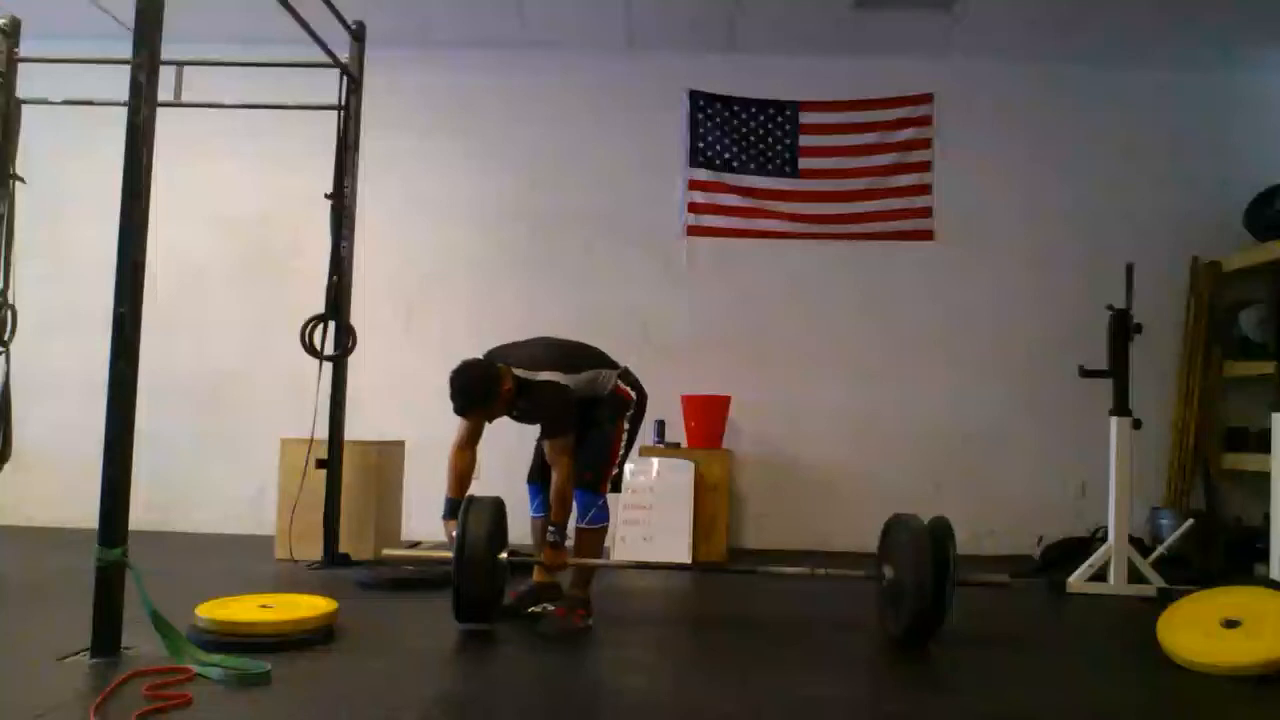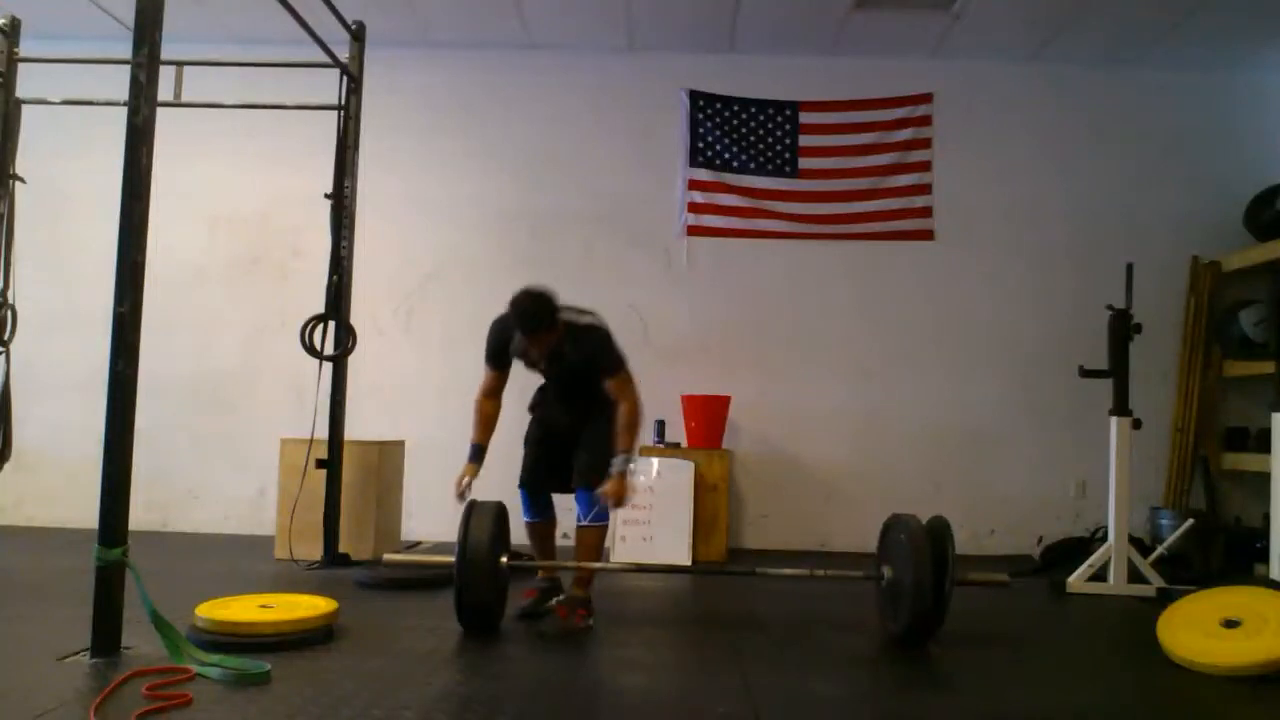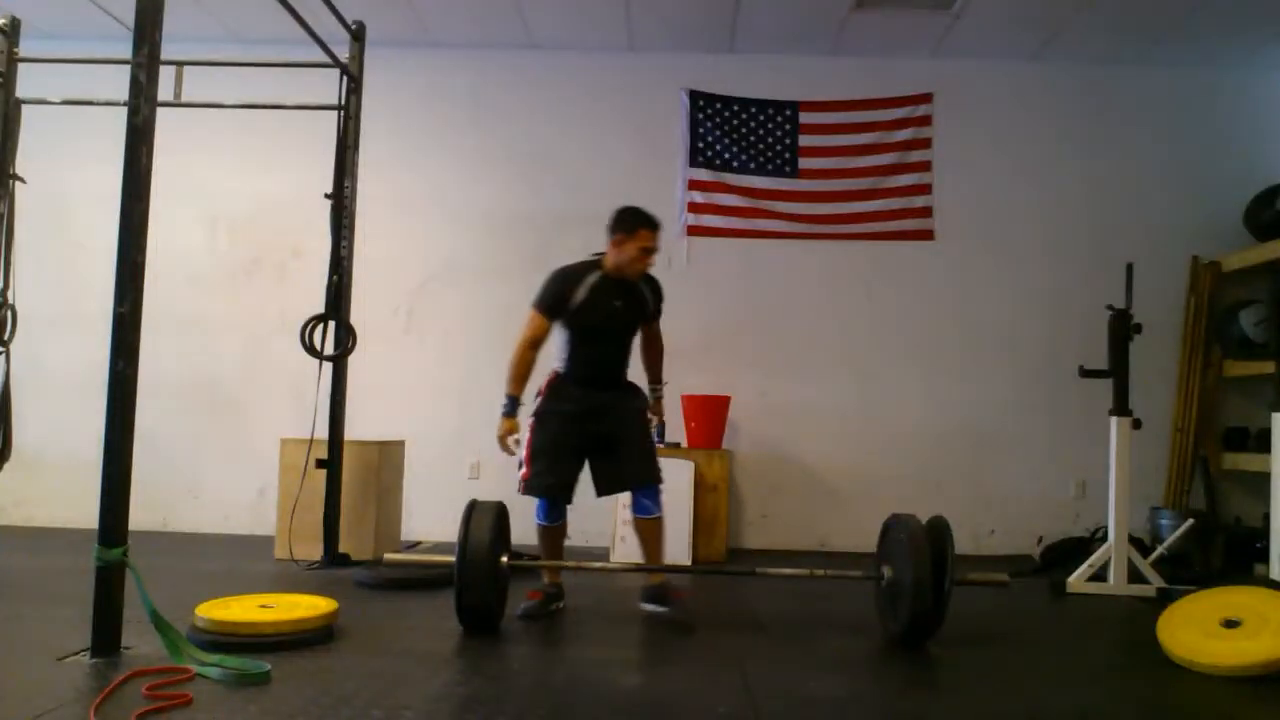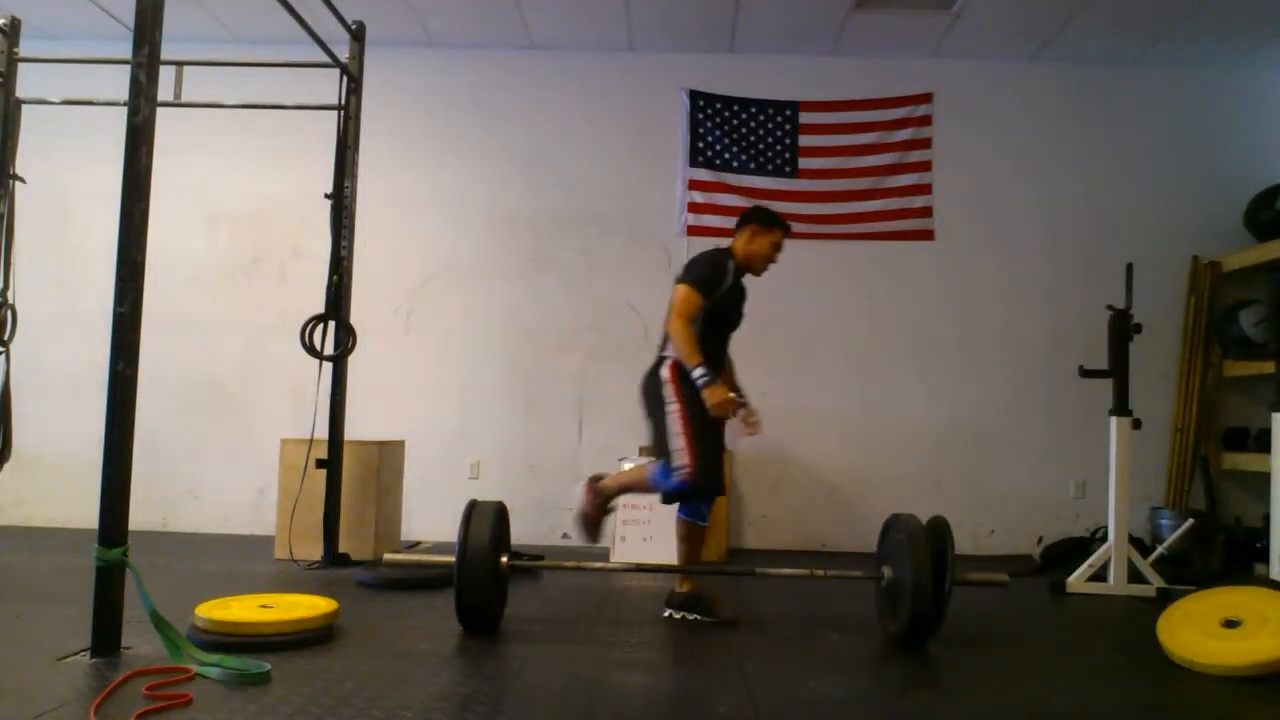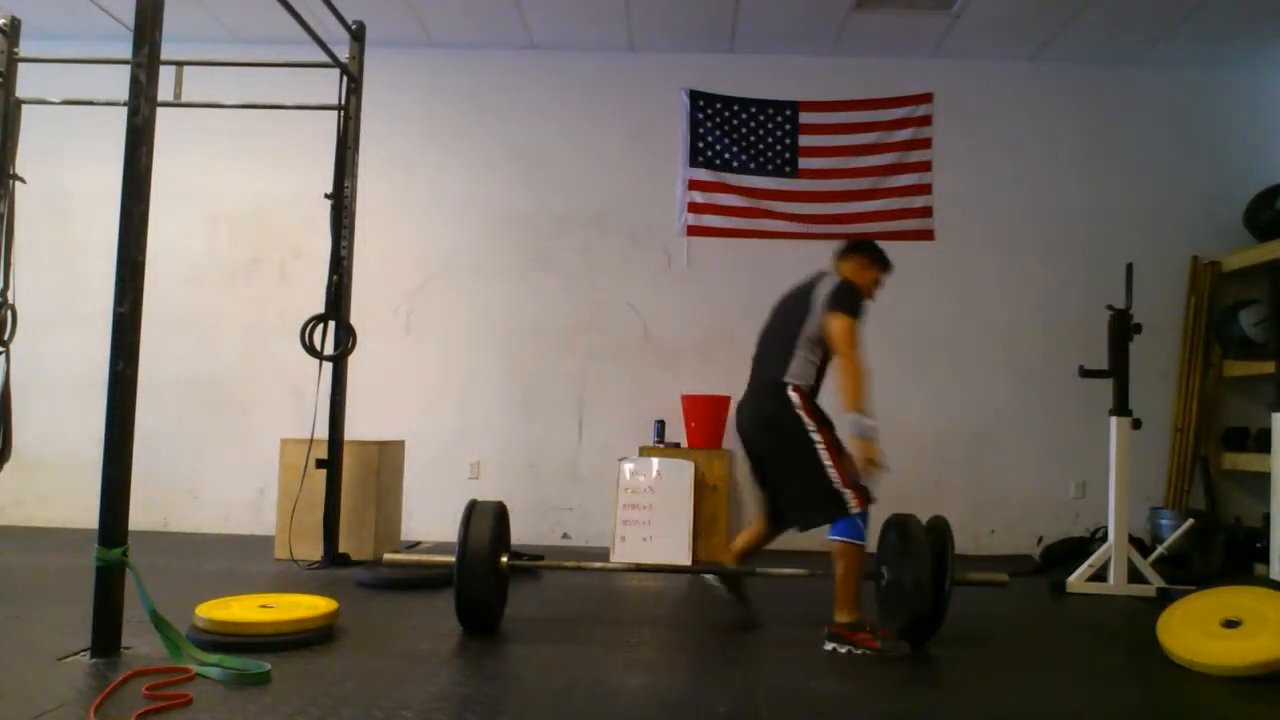
dt=0.5s
person 1, frame 1
left shoulder: (547, 391)
right shoulder: (483, 377)
left elbow: (561, 468)
right elbow: (463, 446)
left wrist: (556, 539)
right wrist: (451, 513)
left hip: (615, 399)
right hip: (578, 399)
left knee: (588, 487)
right knee: (538, 483)
left ankle: (578, 599)
right ankle: (544, 585)
person 1, frame 2
left shoulder: (588, 335)
right shoulder: (503, 331)
left elbow: (626, 402)
right elbow: (489, 394)
left wrist: (619, 469)
right wrist: (475, 458)
left hip: (598, 402)
right hip: (557, 400)
left knee: (590, 491)
right knee: (532, 486)
left ankle: (579, 598)
right ankle: (550, 582)
person 1, frame 3
left shoulder: (647, 290)
right shoulder: (569, 281)
left elbow: (652, 340)
right elbow: (529, 344)
left wrist: (656, 393)
right wrist: (510, 409)
left hip: (619, 396)
right hip: (566, 395)
left knee: (645, 484)
right knee: (550, 493)
left ankle: (656, 584)
right ankle: (551, 586)
person 1, frame 4
left shoulder: (735, 286)
right shoulder: (711, 265)
right elbow: (679, 322)
left wrist: (740, 401)
right wrist: (708, 381)
left hip: (699, 391)
right hip: (674, 378)
left knee: (699, 489)
right knee: (684, 472)
left ankle: (685, 591)
right ankle: (603, 488)
person 1, frame 5
left shoulder: (806, 293)
right shoulder: (840, 289)
right elbow: (848, 357)
right wrist: (862, 430)
left hip: (755, 407)
right hip: (785, 405)
left knee: (786, 503)
right knee: (850, 502)
left ankle: (729, 567)
right ankle: (846, 625)
